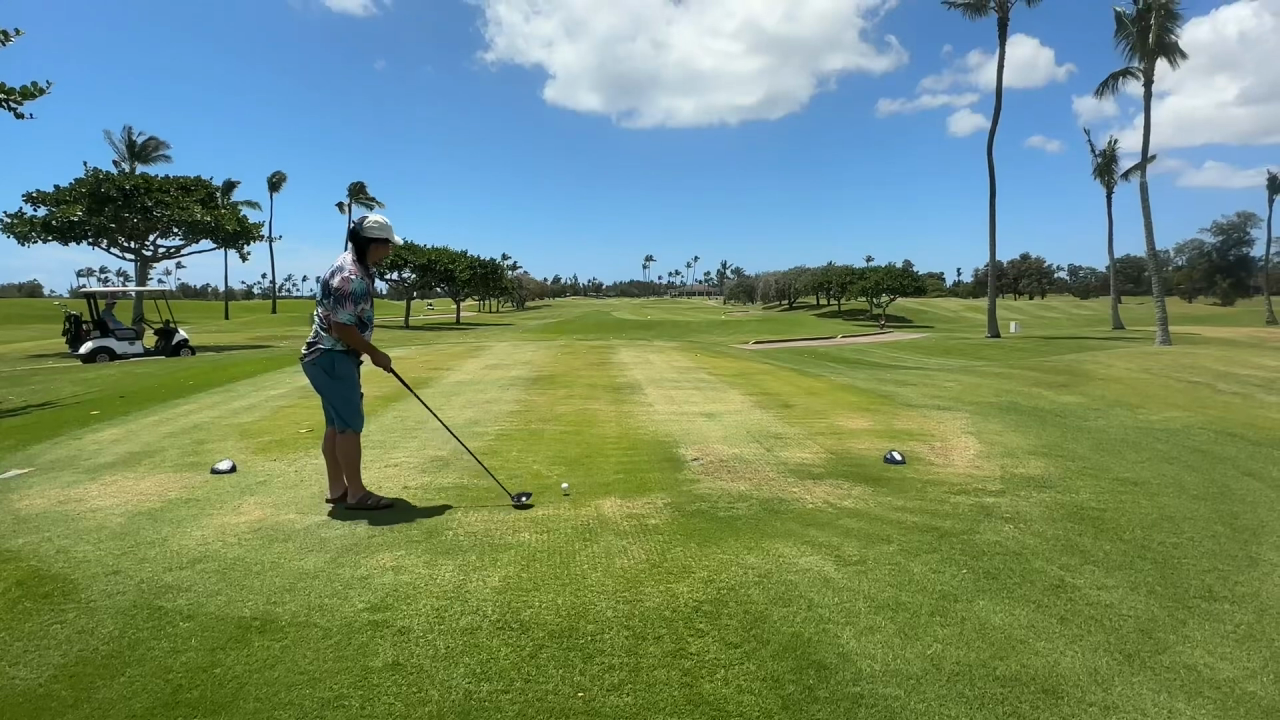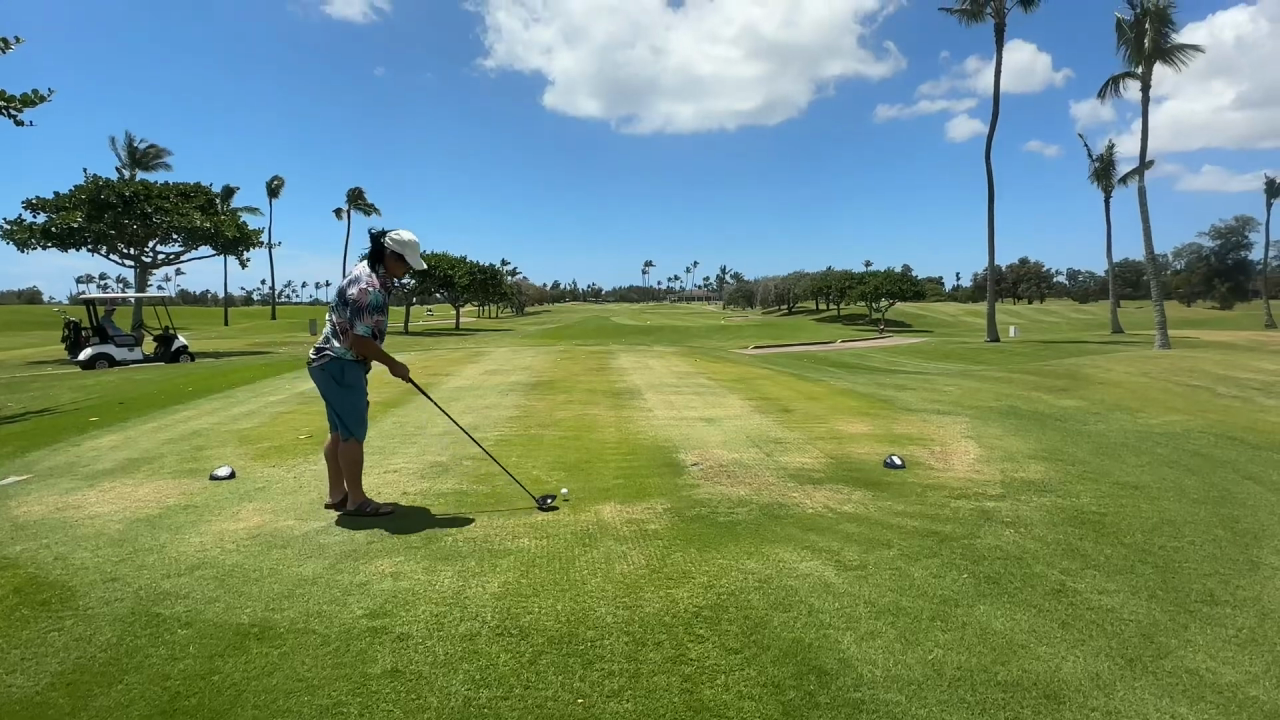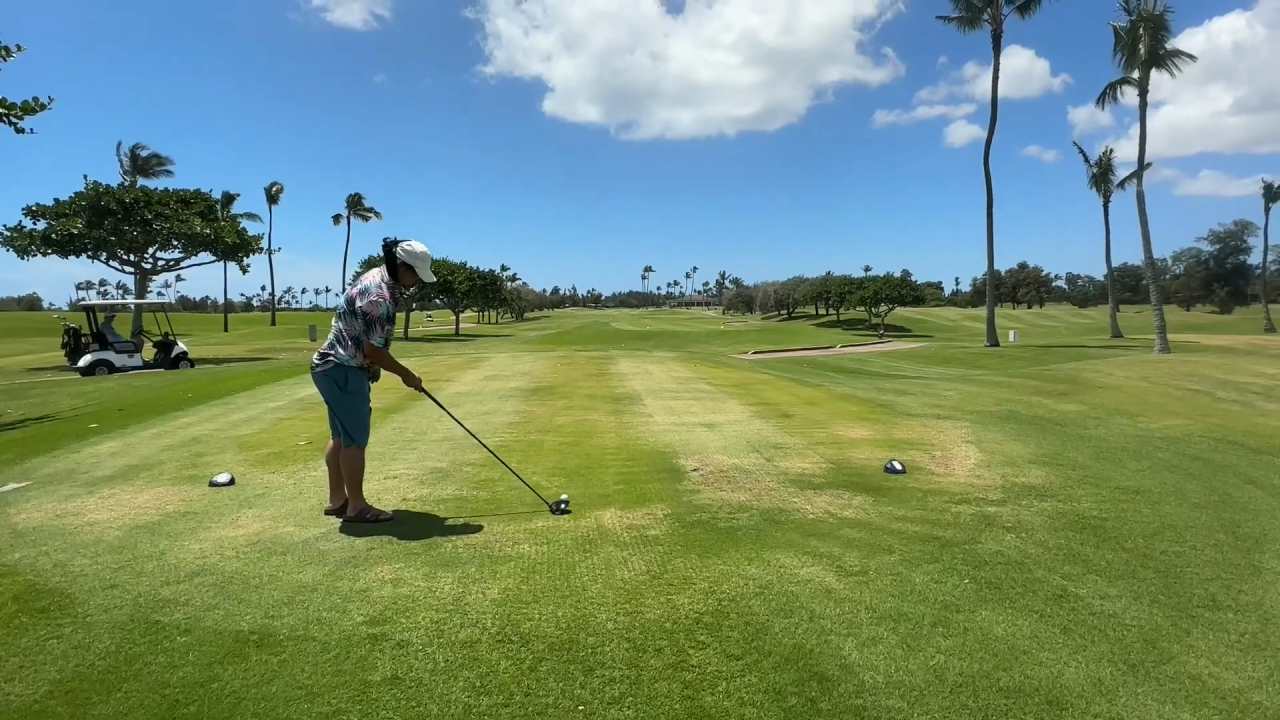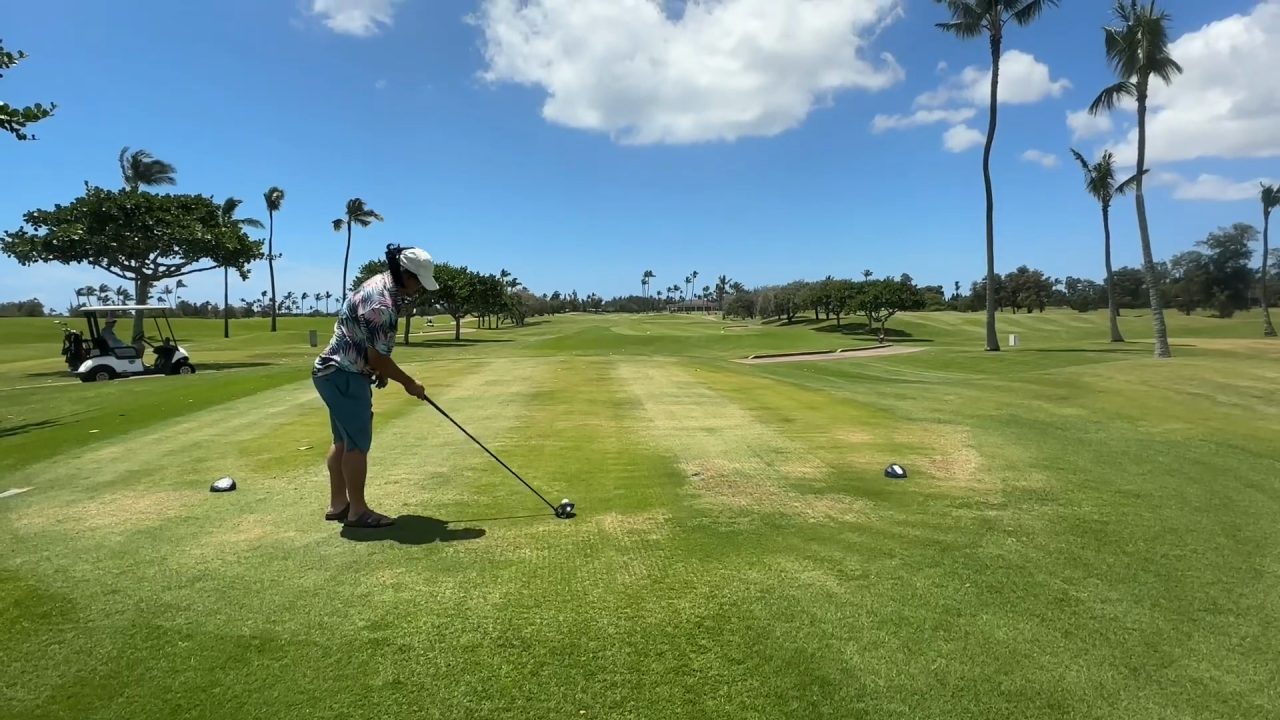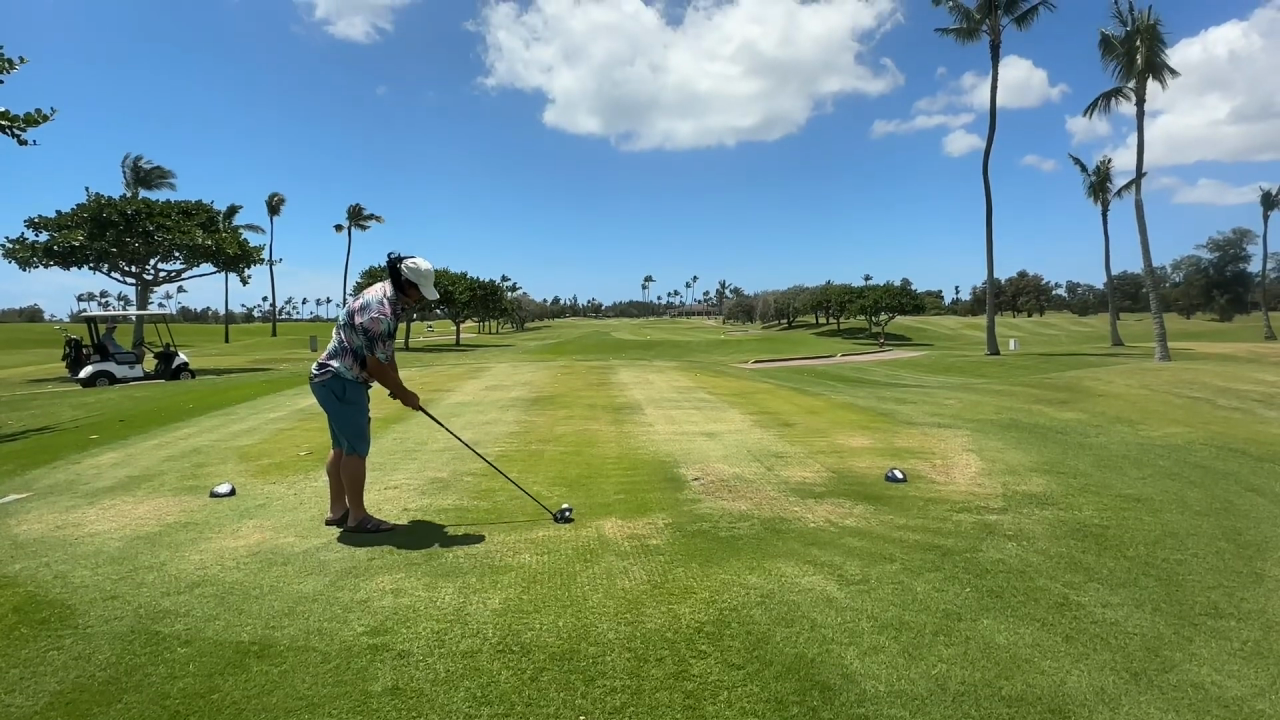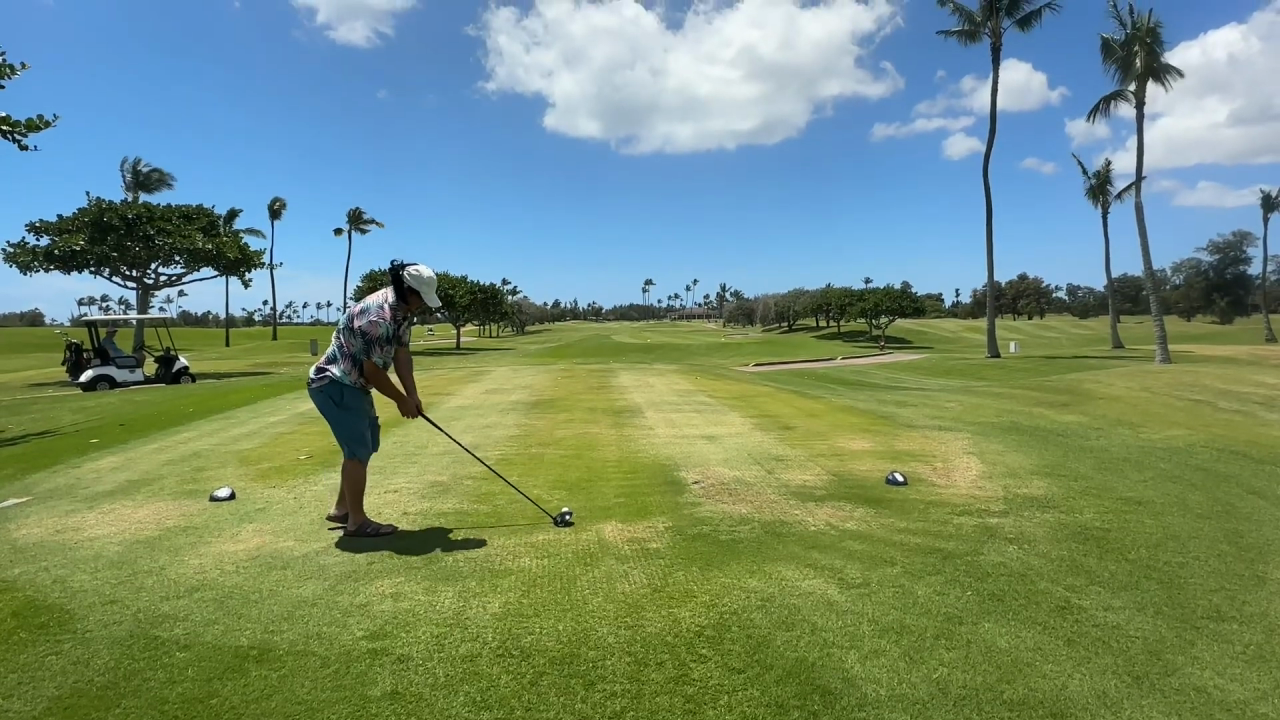
dt=0.5s
person 1, frame 1
left shoulder: (356, 267)
right shoulder: (351, 277)
right elbow: (342, 327)
left wrist: (366, 352)
right wrist: (375, 354)
left hip: (332, 356)
right hip: (332, 358)
left knee: (337, 424)
right knee: (350, 423)
left ankle: (337, 488)
right ankle: (356, 493)
person 1, frame 2
left shoulder: (370, 272)
right shoulder: (369, 287)
right elbow: (359, 339)
left wrist: (367, 360)
right wrist: (393, 365)
left hip: (333, 361)
right hip: (339, 364)
left knee: (339, 430)
right knee: (353, 431)
left ankle: (337, 493)
right ankle: (356, 499)
person 1, frame 3
left shoulder: (378, 277)
right shoulder: (378, 298)
right elbow: (374, 349)
left wrist: (373, 366)
right wrist: (406, 375)
left hip: (335, 366)
right hip: (343, 370)
left knee: (341, 435)
right knee: (355, 437)
left ankle: (337, 499)
right ankle: (356, 506)
person 1, frame 4
left shoulder: (381, 284)
right shoulder: (380, 305)
right elbow: (377, 357)
left wrist: (383, 371)
right wrist: (408, 383)
left hip: (337, 371)
right hip: (344, 375)
left knee: (343, 440)
right knee: (358, 441)
left ankle: (338, 504)
right ankle: (357, 511)
person 1, frame 5
left shoulder: (387, 294)
right shoulder: (379, 313)
left elbow: (384, 352)
right elbow: (376, 365)
left wrist: (397, 382)
right wrist: (404, 394)
left hip: (335, 377)
right hip: (339, 381)
left knee: (342, 445)
right knee: (356, 446)
left ankle: (338, 509)
right ankle: (357, 516)
person 1, frame 6
left shoulder: (402, 310)
right shoulder: (378, 318)
left elbow: (401, 354)
right elbow: (373, 371)
left wrist: (412, 395)
right wrist: (401, 400)
left hip: (350, 384)
right hip: (335, 384)
left knee: (367, 445)
right knee: (358, 450)
left ankle: (343, 507)
right ankle: (356, 520)
